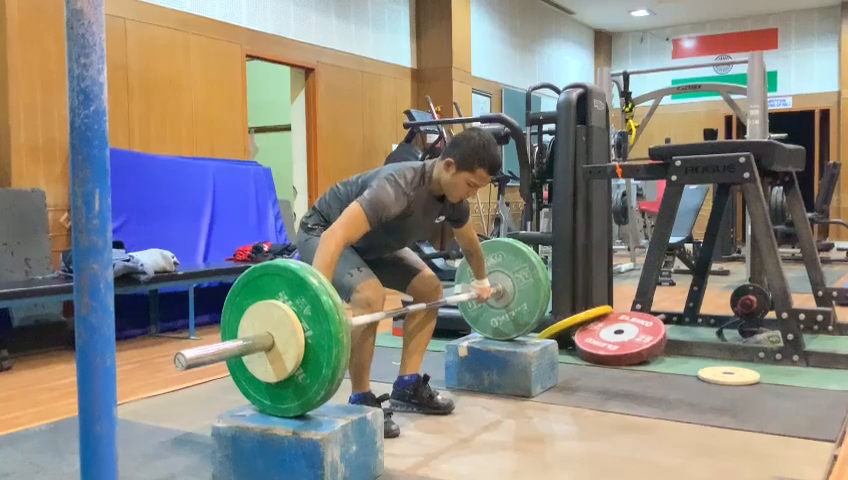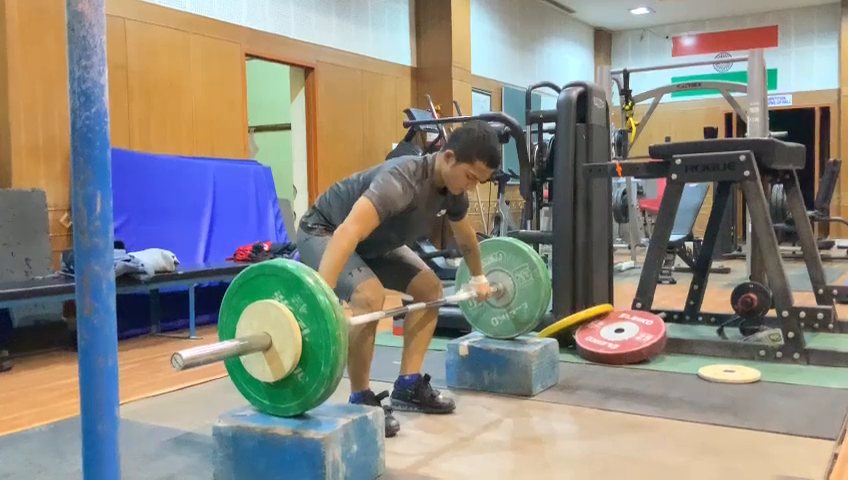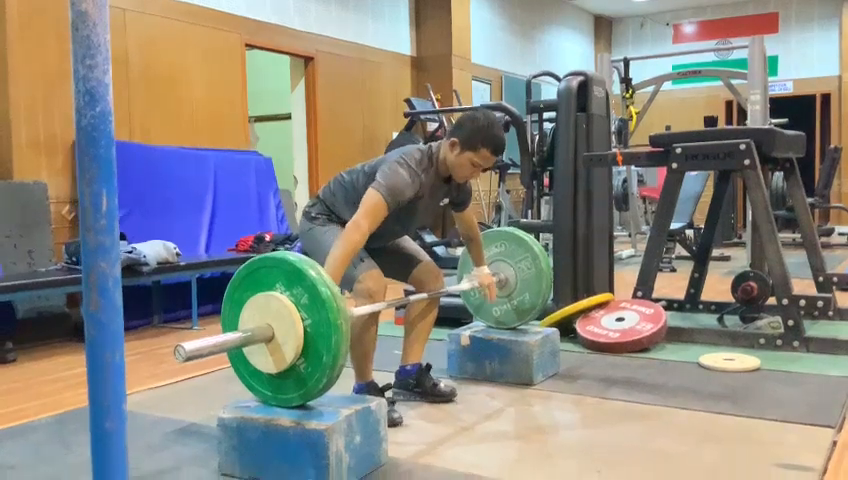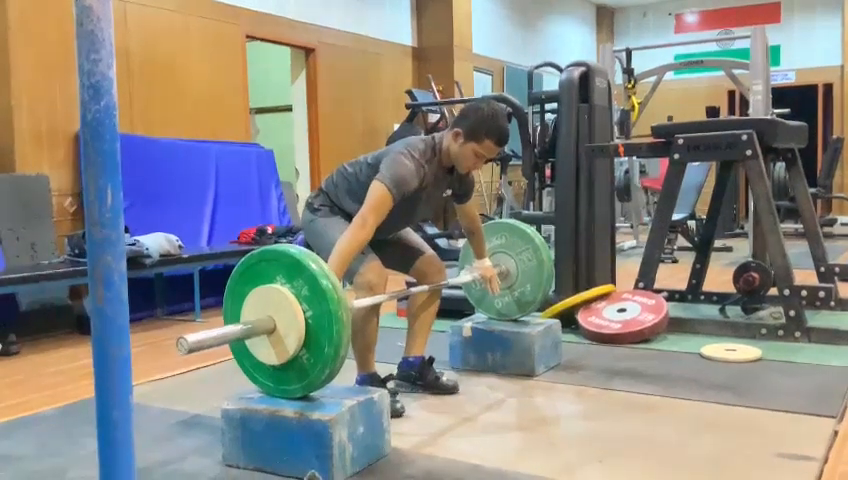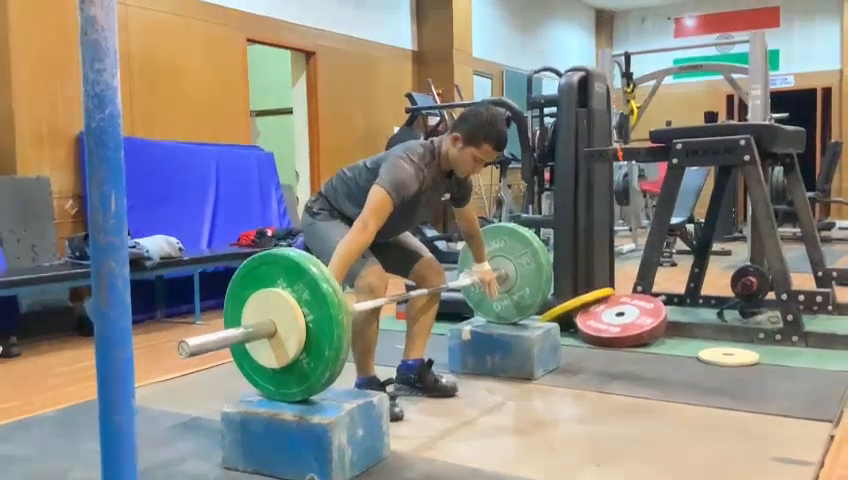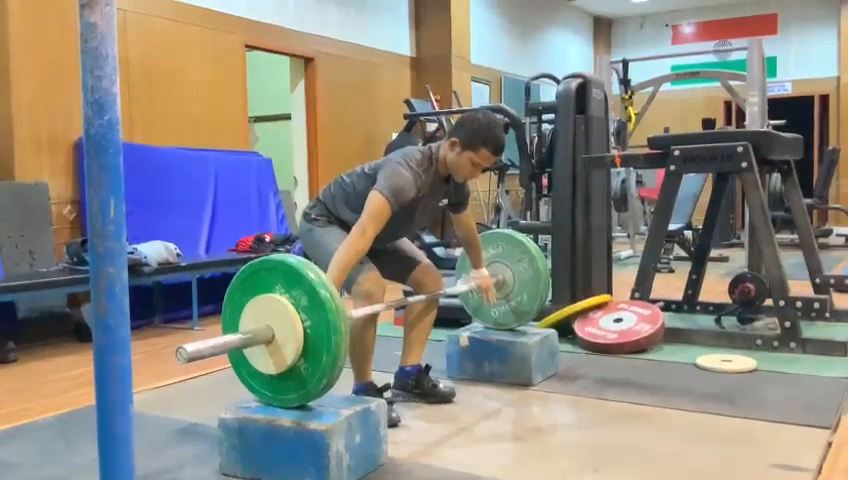
dt=0.3s
person 1, frame 1
left shoulder: (454, 198)
right shoulder: (398, 186)
left elbow: (469, 243)
right elbow: (333, 237)
left wrist: (481, 281)
left hip: (372, 239)
right hip: (321, 232)
left knee: (429, 288)
right knee: (370, 295)
left ankle: (408, 386)
right ankle: (361, 400)
person 1, frame 2
left shoulder: (454, 192)
right shoulder: (401, 180)
left elbow: (466, 238)
right elbow: (346, 234)
left wrist: (479, 280)
left hip: (374, 240)
right hip: (323, 232)
left knee: (430, 289)
right knee: (370, 295)
left ankle: (409, 386)
right ankle: (361, 399)
person 1, frame 3
left shoulder: (456, 182)
right shoulder: (406, 170)
left elbow: (469, 229)
right elbow: (356, 228)
left wrist: (481, 269)
left hip: (378, 229)
right hip: (326, 221)
left knee: (431, 278)
right knee: (372, 285)
left ankle: (410, 376)
right ankle: (365, 390)
person 1, frame 4
left shoulder: (460, 172)
right shoulder: (409, 162)
left elbow: (471, 222)
right elbow: (363, 223)
left wrist: (483, 262)
left hip: (379, 220)
right hip: (328, 213)
left knee: (432, 271)
right knee: (371, 278)
left ankle: (412, 368)
right ankle: (367, 381)
person 1, frame 5
left shoulder: (458, 176)
right shoulder: (408, 165)
left elbow: (469, 226)
right elbow: (364, 226)
left wrist: (482, 266)
left hip: (379, 225)
right hip: (328, 216)
left knee: (432, 274)
right knee: (373, 281)
left ankle: (411, 371)
right ankle: (366, 385)
person 1, frame 6
left shoulder: (456, 182)
right shoulder: (406, 171)
left elbow: (467, 232)
right elbow: (362, 232)
left wrist: (479, 272)
left hip: (377, 230)
right hip: (326, 223)
left knee: (429, 280)
right knee: (370, 288)
left ankle: (408, 377)
right ankle: (363, 391)
